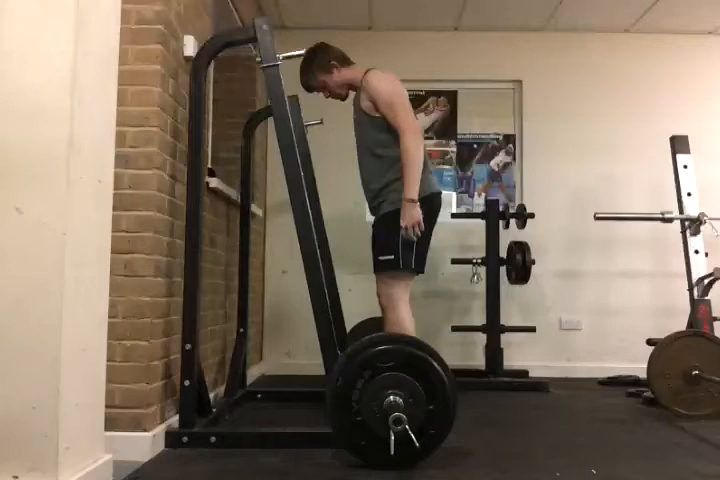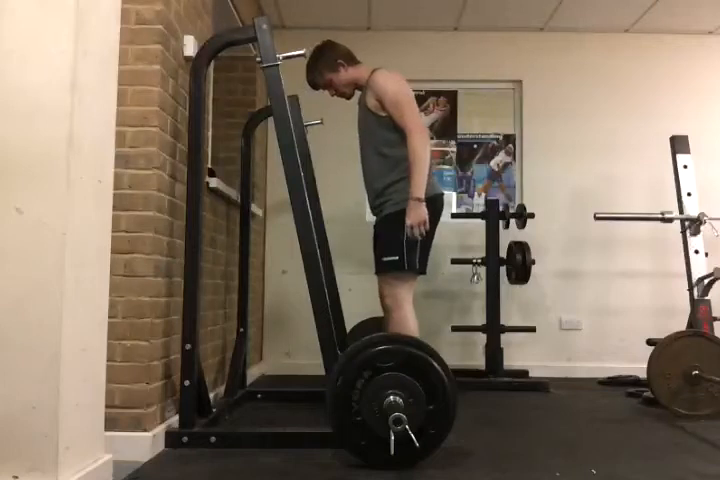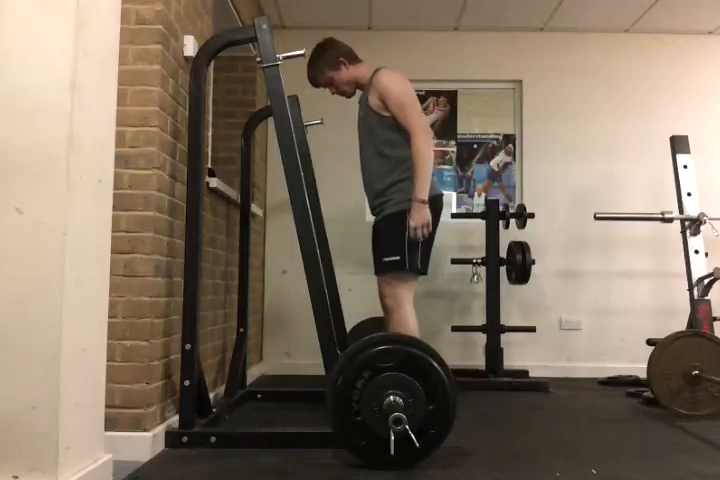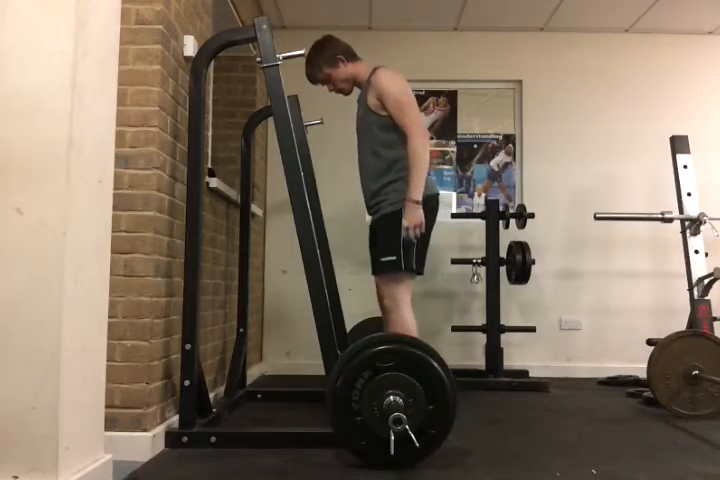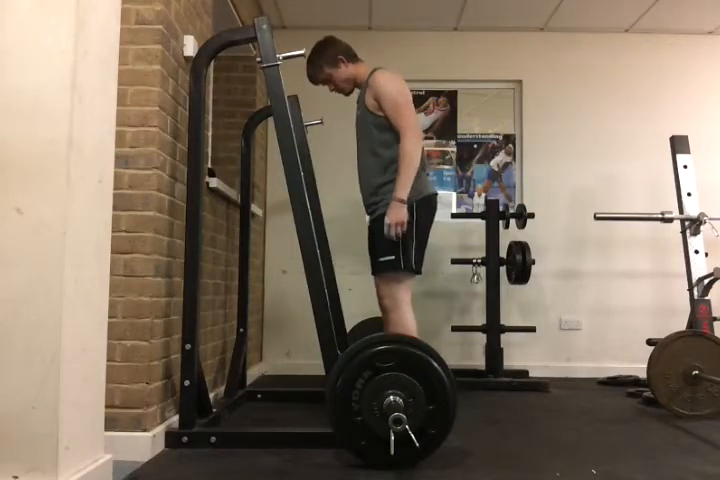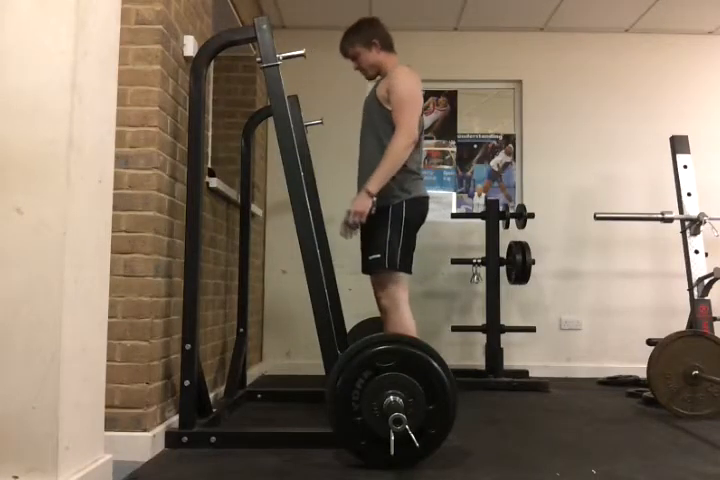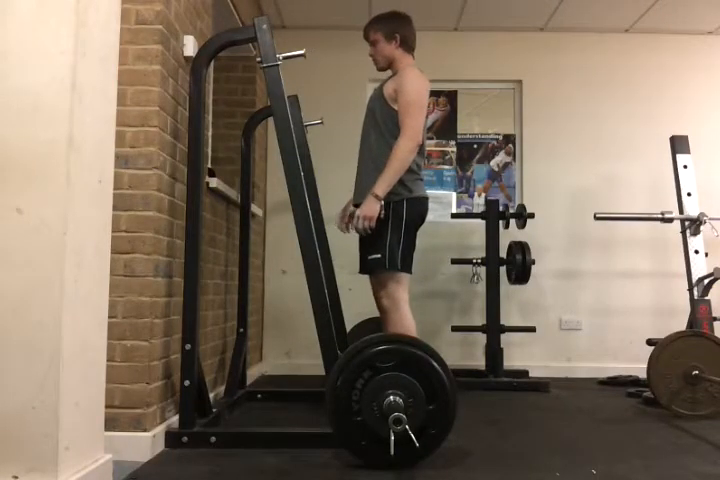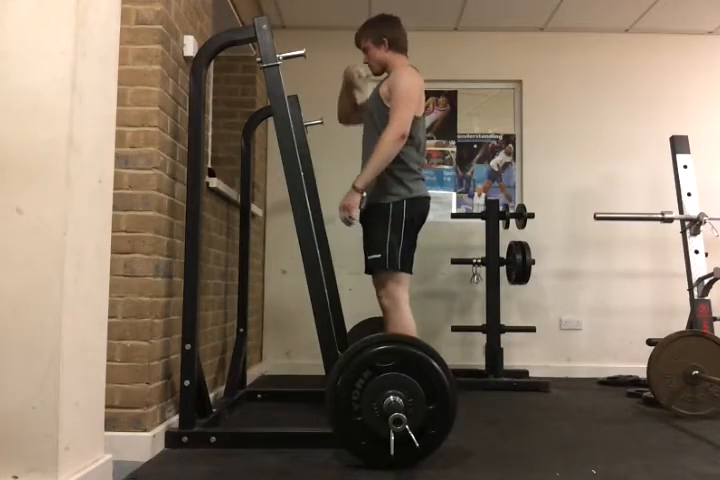
dt=0.5s
person 1, frame 1
left shoulder: (375, 81)
right shoulder: (362, 96)
left elbow: (411, 133)
left wrist: (410, 200)
left hip: (408, 203)
right hip: (392, 204)
left knee: (393, 295)
right knee: (389, 296)
person 1, frame 2
left shoulder: (382, 81)
right shoulder: (368, 96)
left elbow: (418, 134)
left wrist: (416, 199)
left hip: (409, 204)
right hip: (393, 206)
left knee: (396, 295)
right knee: (390, 296)
person 1, frame 3
left shoulder: (385, 81)
right shoulder: (368, 96)
left elbow: (421, 134)
left wrist: (420, 201)
left hip: (408, 204)
right hip: (391, 207)
left knee: (396, 296)
right knee: (391, 296)
person 1, frame 4
left shoulder: (383, 80)
right shoulder: (367, 94)
left elbow: (418, 135)
left wrist: (414, 201)
left hip: (404, 204)
right hip: (387, 207)
left knee: (395, 295)
right knee: (388, 296)
person 1, frame 5
left shoulder: (382, 81)
right shoulder: (366, 94)
left elbow: (412, 135)
left wrist: (399, 200)
left hip: (405, 204)
right hip: (386, 207)
left knee: (395, 296)
right knee: (388, 296)
person 1, frame 6
left shoulder: (401, 77)
right shoulder: (385, 86)
left elbow: (406, 136)
left wrist: (367, 191)
right wrist: (369, 196)
left hip: (398, 200)
right hip: (387, 201)
left knee: (393, 295)
right knee: (386, 295)
person 1, frame 7
left shoulder: (410, 78)
right shoulder: (393, 85)
left elbow: (410, 139)
left wrist: (375, 196)
right wrist: (358, 199)
left hip: (395, 201)
right hip: (384, 202)
left knee: (393, 295)
right knee: (386, 295)
person 1, frame 8
left shoulder: (405, 77)
right shoulder: (391, 85)
left elbow: (397, 133)
right elbow: (347, 116)
left wrist: (357, 187)
right wrist: (347, 84)
left hip: (398, 200)
right hip: (387, 201)
left knee: (393, 293)
right knee: (388, 294)
